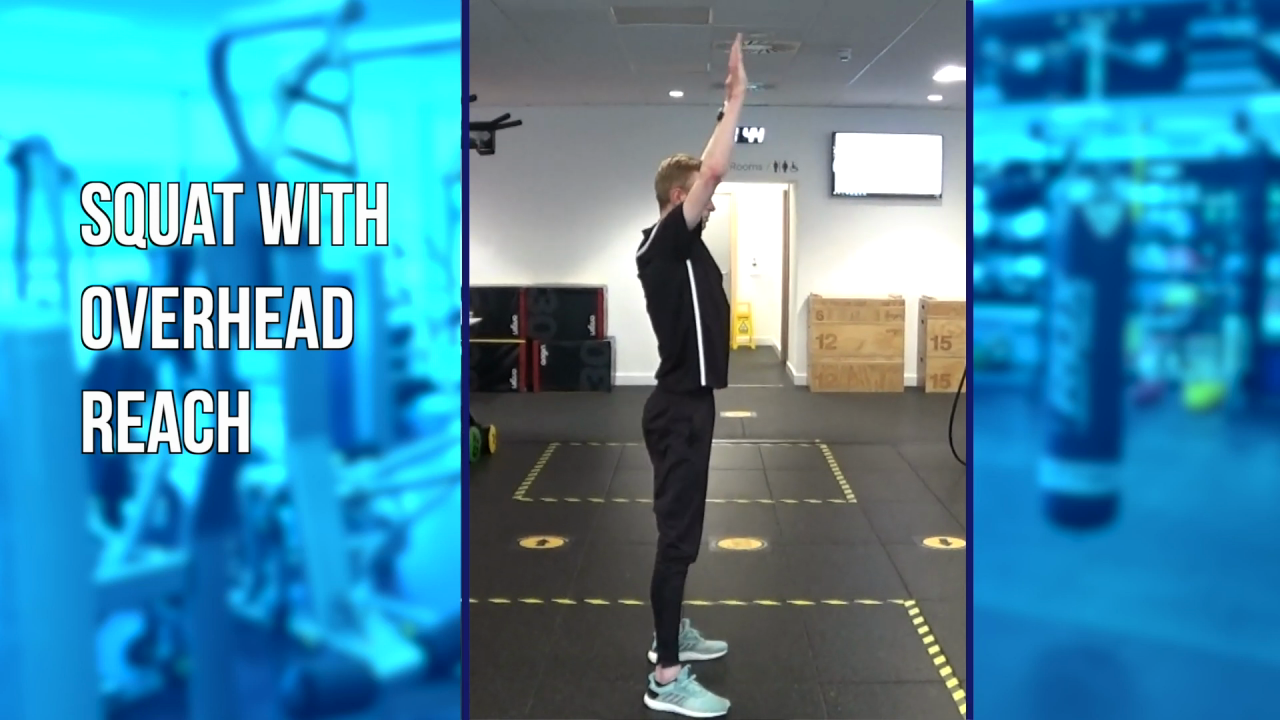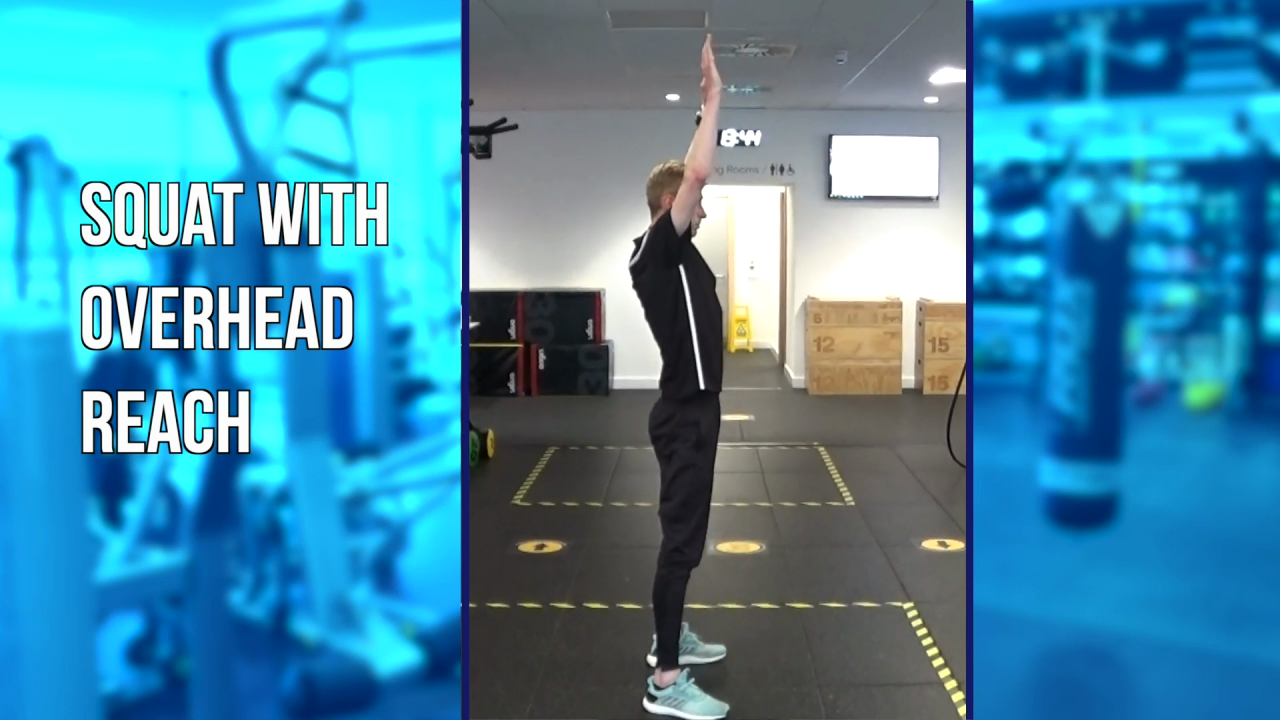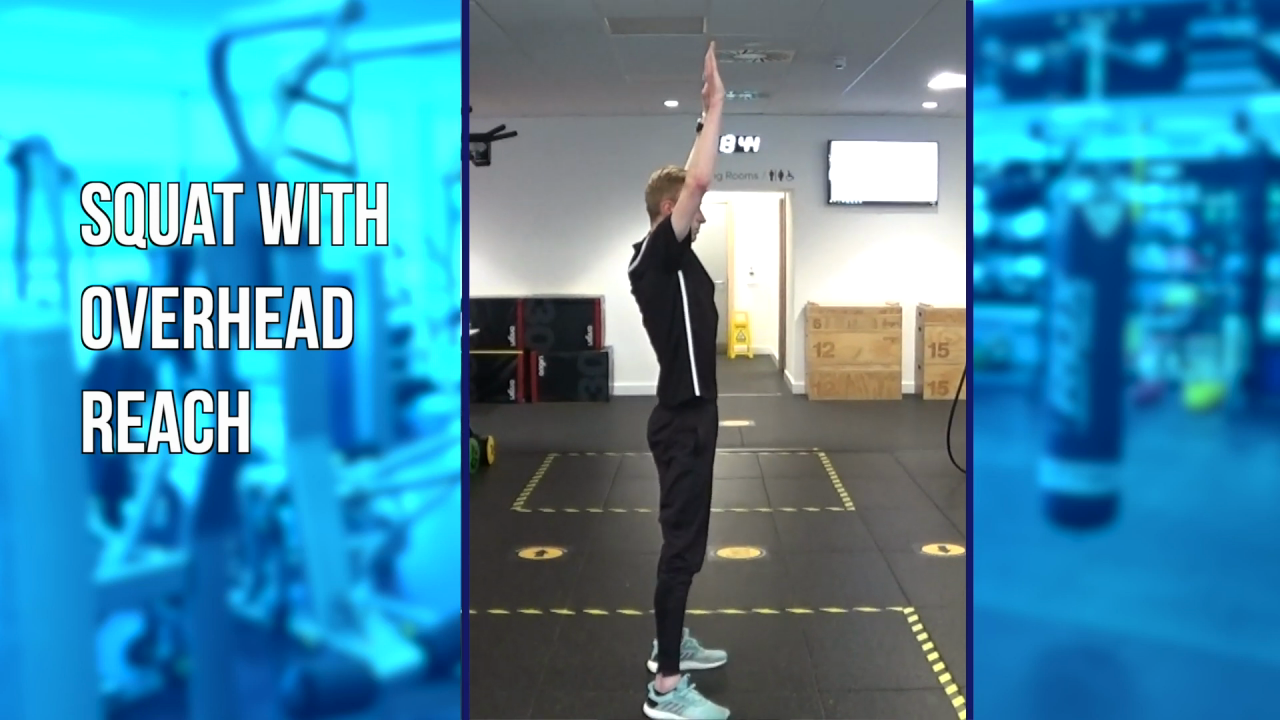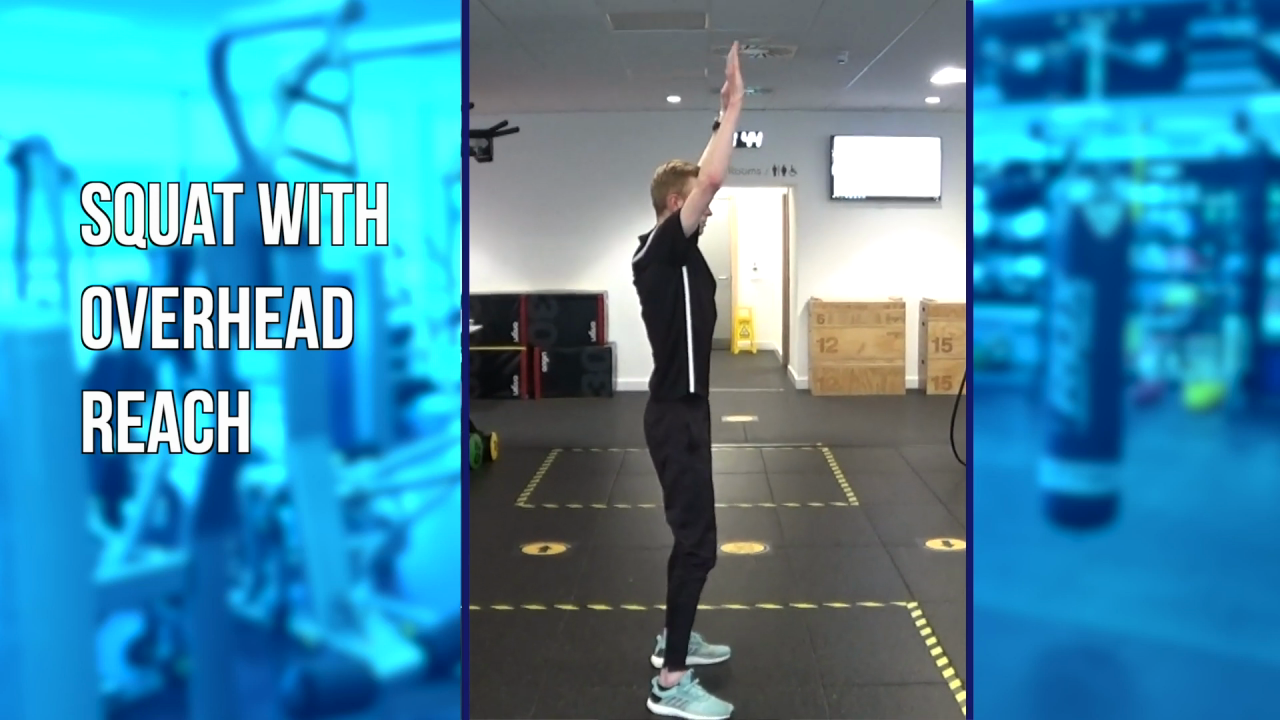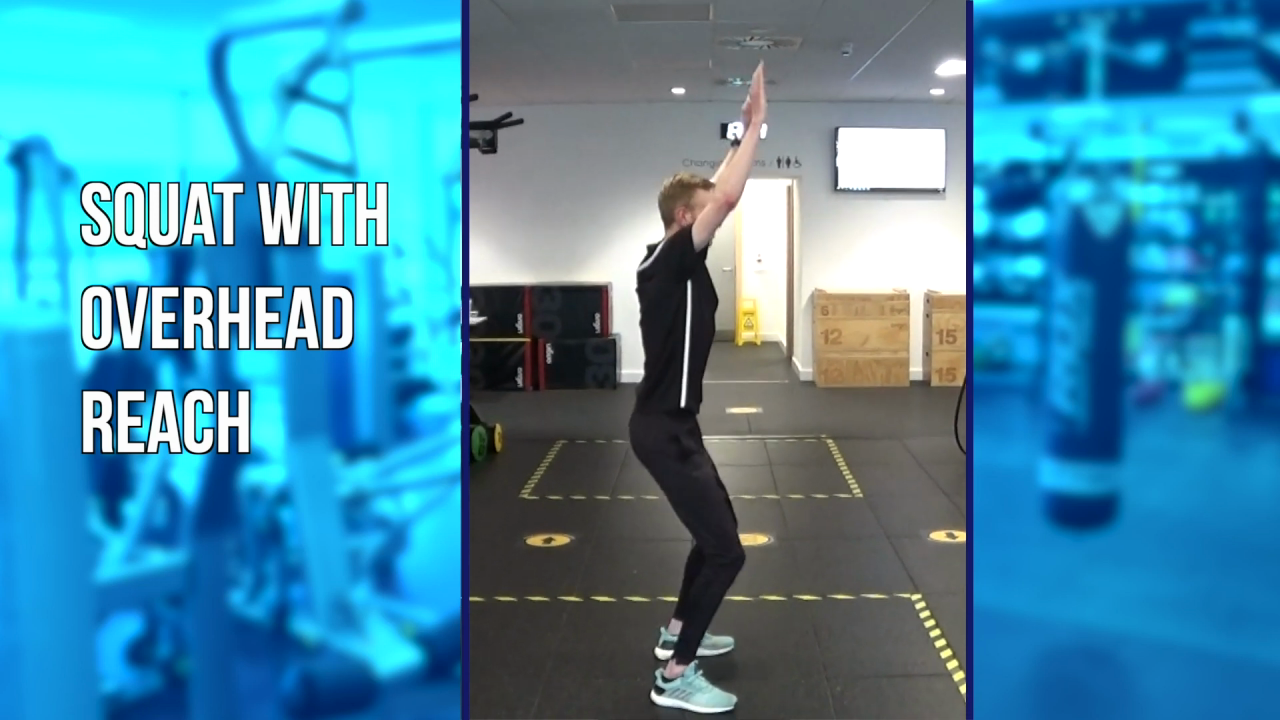
dt=0.3s
person 1, frame 1
left shoulder: (674, 246)
right shoulder: (666, 243)
left elbow: (706, 172)
right elbow: (713, 170)
left wrist: (729, 106)
right wrist: (735, 101)
left hip: (684, 404)
right hip: (680, 410)
left knee: (683, 533)
right knee: (677, 537)
left ankle: (671, 634)
person 1, frame 2
left shoulder: (671, 253)
right shoulder: (658, 250)
left elbow: (691, 176)
right elbow: (696, 173)
left wrist: (710, 107)
right wrist: (711, 101)
left hip: (690, 408)
right hip: (686, 414)
left knee: (684, 535)
right knee: (681, 541)
left ankle: (670, 636)
person 1, frame 3
left shoulder: (667, 258)
right shoulder: (656, 256)
left elbow: (692, 184)
right elbow: (697, 181)
left wrist: (709, 117)
right wrist: (714, 112)
left hip: (686, 414)
right hip: (683, 419)
left knee: (685, 541)
right knee: (683, 546)
left ankle: (671, 643)
person 1, frame 4
left shoulder: (668, 252)
right shoulder: (662, 249)
left elbow: (703, 178)
right elbow: (712, 178)
left wrist: (723, 117)
right wrist: (732, 109)
left hip: (681, 409)
right hip: (677, 414)
left knee: (693, 537)
right knee: (696, 545)
left ankle: (674, 638)
person 1, frame 5
left shoulder: (671, 261)
right shoulder: (671, 259)
left elbow: (717, 196)
right elbow: (725, 199)
left wrist: (743, 138)
right wrist: (755, 131)
left hip: (673, 424)
right hip: (664, 430)
left knee: (716, 531)
right knee: (724, 548)
left ankle: (679, 628)
